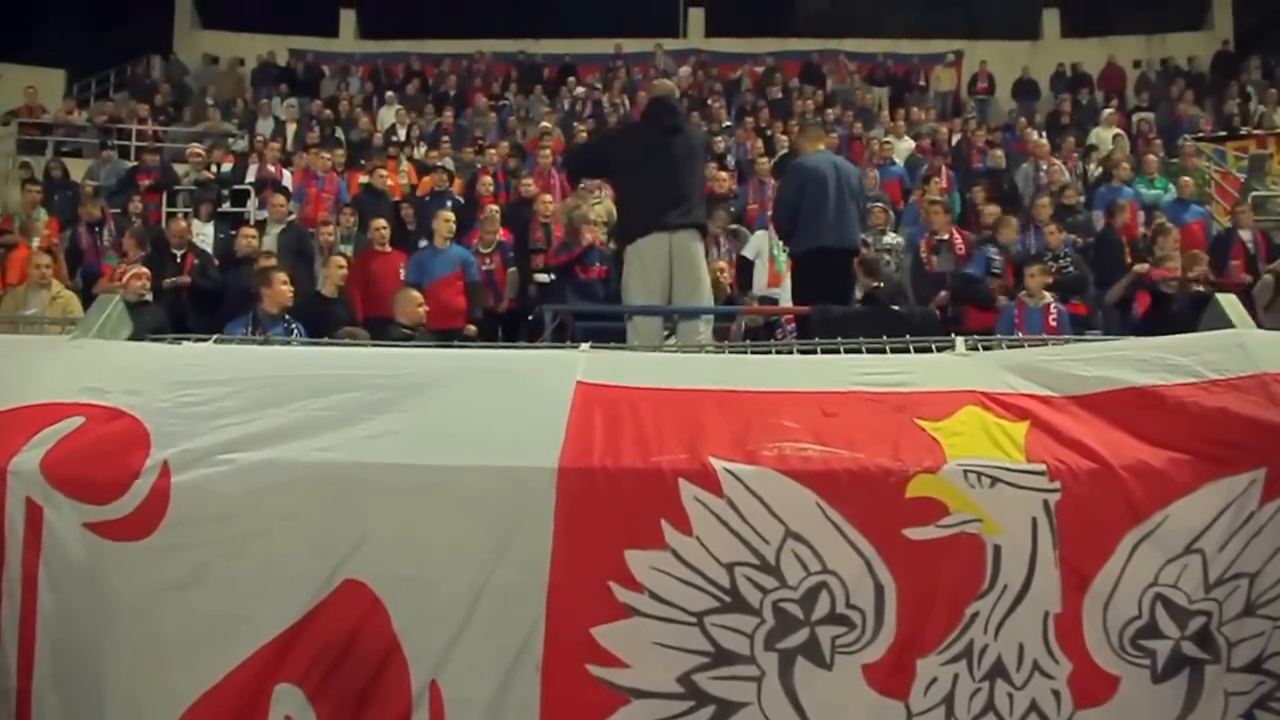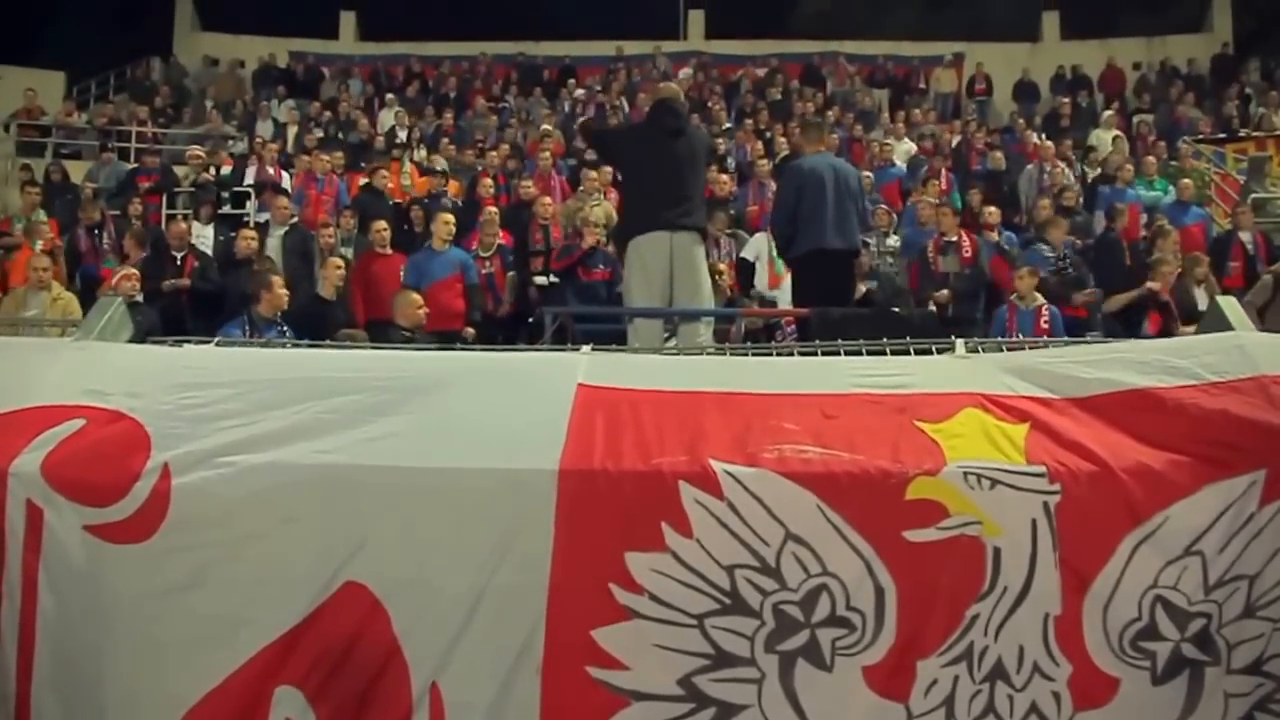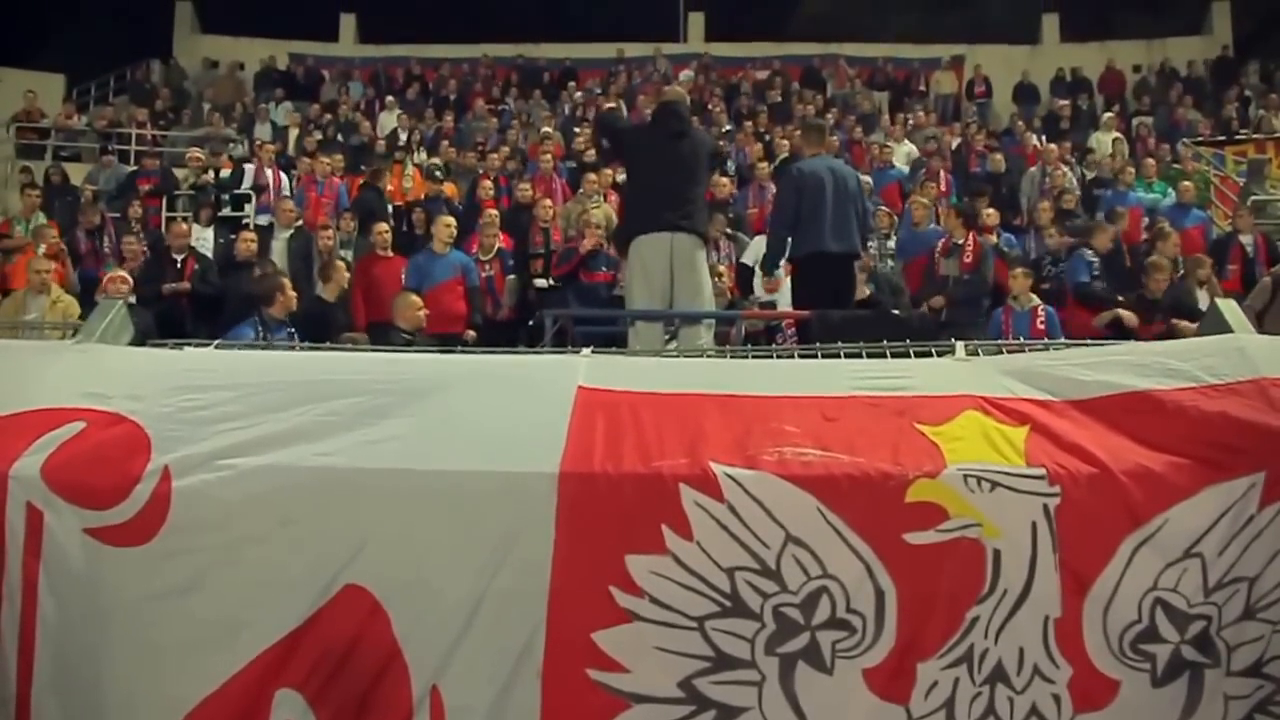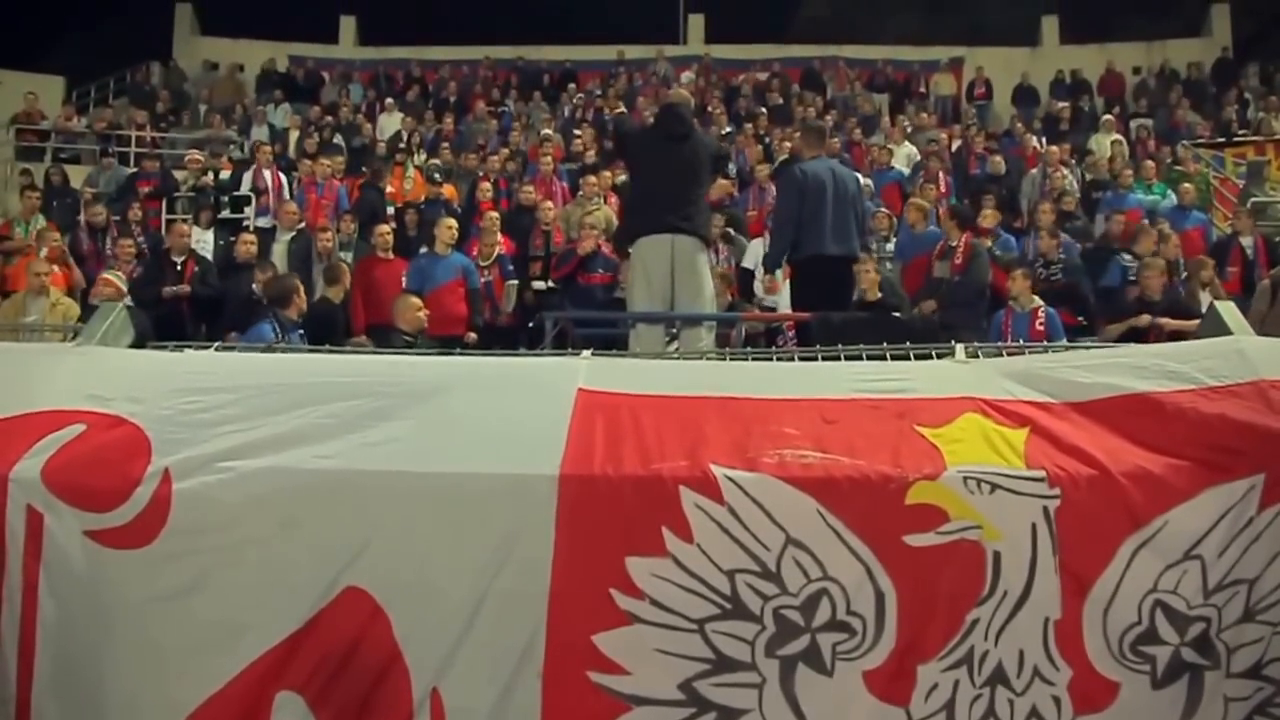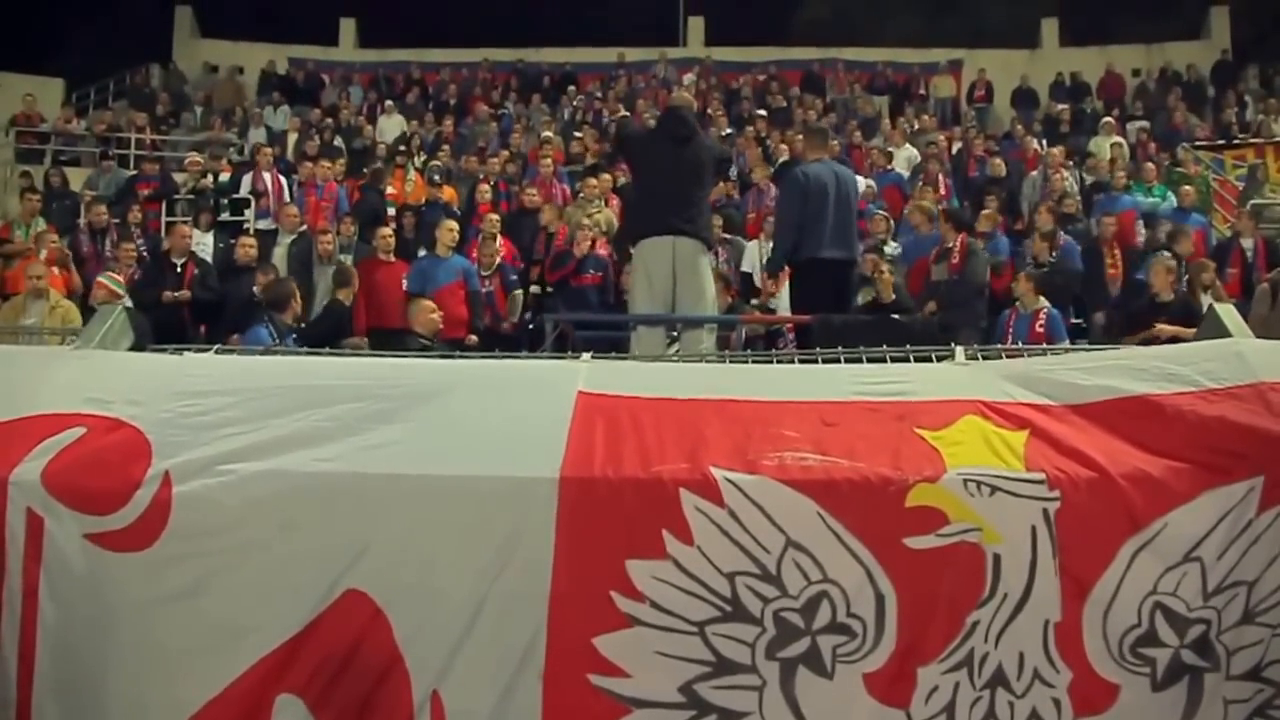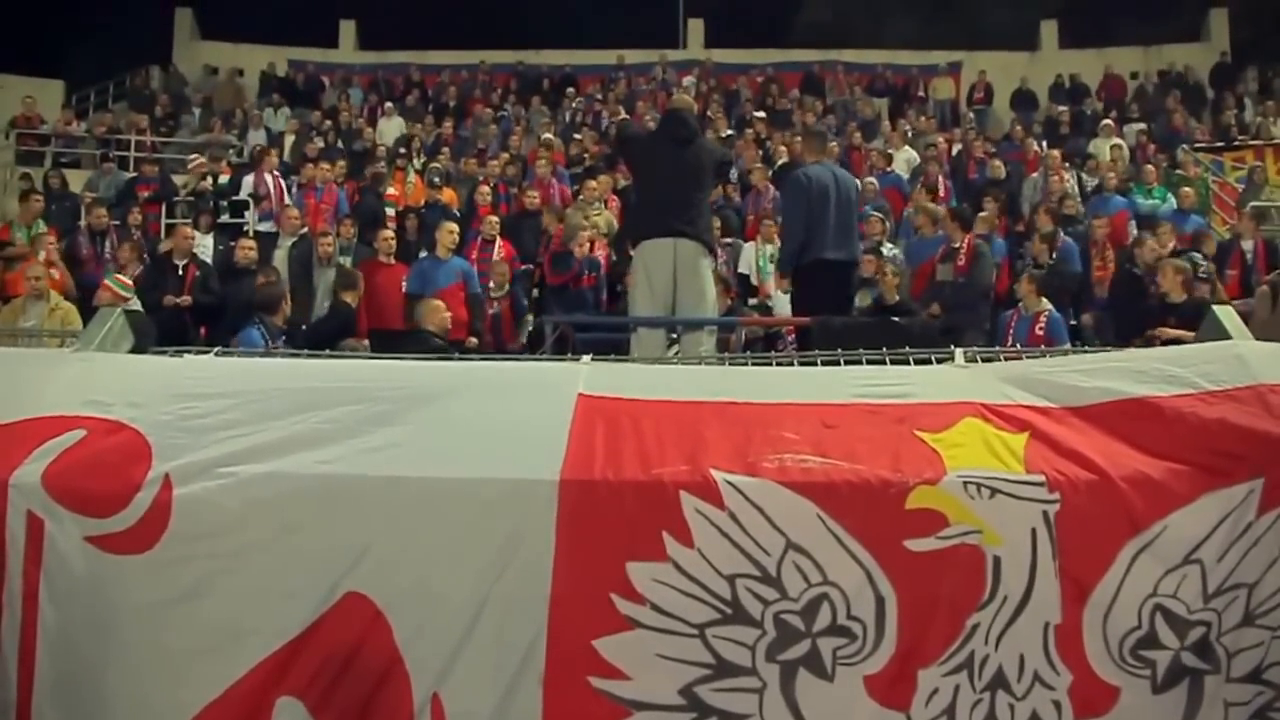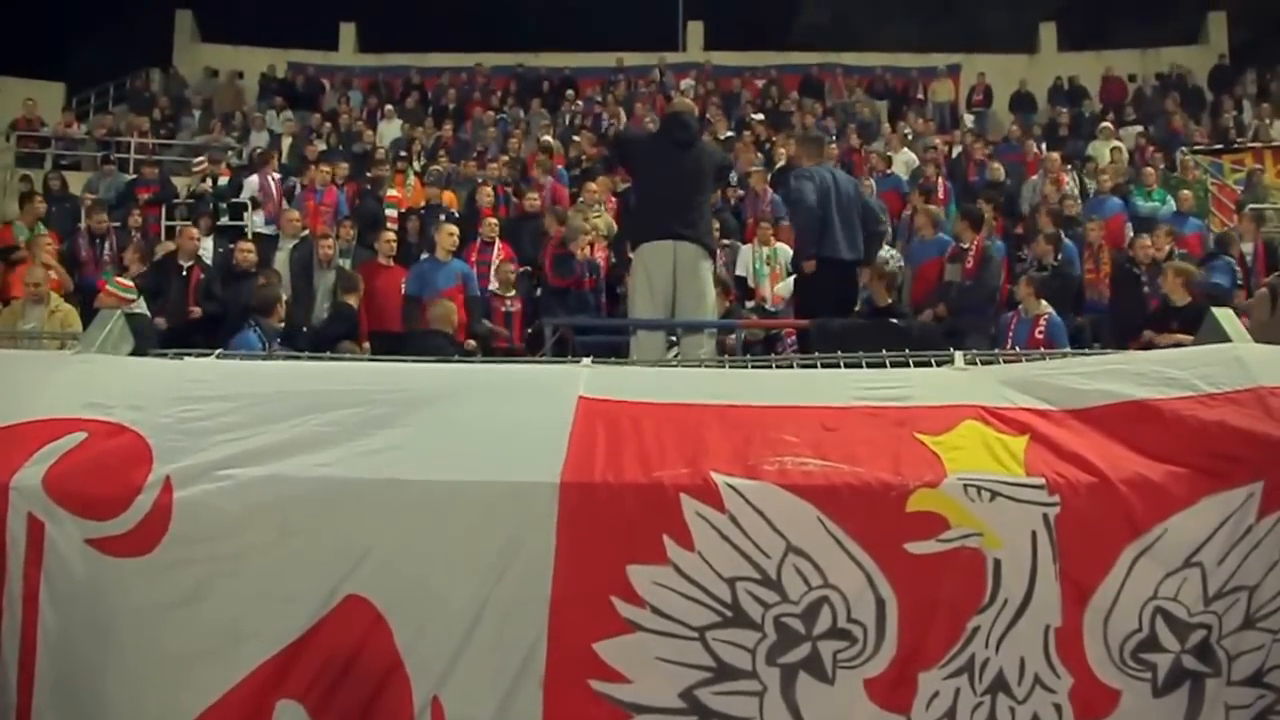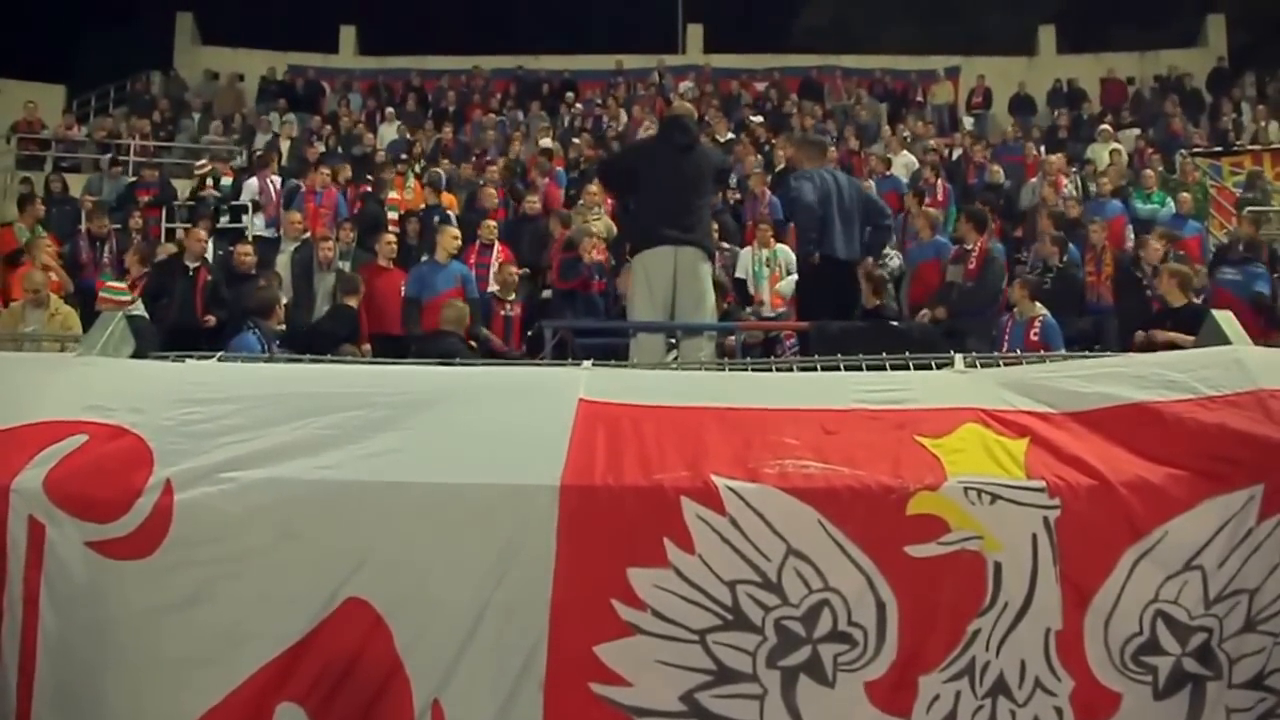
dt=0.3s
person 1, frame 1
left shoulder: (625, 138)
right shoulder: (697, 137)
left elbow: (576, 160)
left hip: (643, 232)
right hip: (687, 231)
left knee: (643, 313)
right knee: (695, 312)
person 1, frame 2
left shoulder: (631, 136)
right shoulder: (699, 139)
left elbow: (597, 136)
left wrist: (585, 125)
left hip: (644, 233)
right hip: (688, 232)
right knee: (696, 313)
person 1, frame 3
left shoulder: (635, 137)
right shoulder: (704, 142)
left elbow: (609, 124)
right elbow: (713, 166)
left wrist: (608, 110)
left hip: (646, 234)
right hip: (689, 234)
left knee: (645, 314)
right knee: (696, 314)
person 1, frame 4
left shoulder: (638, 139)
right shoulder: (707, 145)
left elbow: (620, 130)
right elbow: (722, 164)
left wrist: (620, 115)
left hip: (648, 236)
right hip: (691, 236)
left knee: (646, 314)
right knee: (697, 314)
person 1, frame 5
left shoulder: (641, 141)
right shoulder: (710, 148)
left elbow: (623, 133)
right elbow: (725, 165)
left wrist: (623, 119)
left hip: (651, 237)
right hip: (693, 238)
left knee: (648, 315)
right knee: (698, 315)
person 1, frame 6
left shoulder: (643, 143)
right shoulder: (710, 150)
left elbow: (623, 135)
right elbow: (726, 165)
left wrist: (623, 122)
left hip: (651, 239)
right hip: (695, 239)
left knee: (648, 317)
right knee: (698, 318)
person 1, frame 7
left shoulder: (643, 146)
right shoulder: (712, 154)
left elbow: (620, 142)
right elbow: (725, 171)
left wrist: (620, 132)
left hip: (652, 242)
right hip: (695, 242)
left knee: (648, 319)
right knee: (698, 320)
person 1, frame 8
left shoulder: (644, 151)
right shoulder: (712, 158)
left elbow: (607, 174)
right elbow: (721, 181)
left hip: (651, 244)
right hip: (695, 246)
left knee: (647, 324)
right knee: (697, 325)
person 2, frame 1
left shoulder: (800, 167)
right shoulder: (851, 169)
left elbow: (782, 214)
right elbow: (860, 211)
left wrist: (793, 240)
left hip: (811, 252)
right hip: (846, 251)
left knee: (810, 321)
person 2, frame 2
left shoulder: (797, 170)
right shoulder: (850, 171)
left elbow: (781, 219)
right elbow: (863, 217)
left wrist: (786, 251)
left hip: (811, 255)
right hip: (846, 255)
left knee: (810, 323)
person 2, frame 3
left shoulder: (797, 172)
right shoulder: (850, 173)
left elbow: (781, 223)
right elbow: (865, 220)
left wrist: (769, 265)
left hip: (810, 259)
right hip: (845, 258)
left knee: (810, 327)
person 2, frame 4
left shoulder: (797, 174)
right shoulder: (850, 175)
left elbow: (784, 222)
right elbow: (862, 221)
left wrist: (771, 264)
left hip: (810, 261)
right hip: (844, 260)
left knee: (809, 329)
person 2, frame 5
left shoulder: (800, 176)
right shoulder: (849, 176)
left elbow: (786, 225)
left wrist: (774, 268)
left hip: (810, 263)
right hip: (845, 262)
left knee: (809, 331)
person 2, frame 6
left shoulder: (801, 177)
right shoulder: (849, 179)
left elbow: (792, 227)
left wrist: (784, 270)
left hip: (813, 265)
right hip: (846, 264)
left knee: (810, 333)
person 2, frame 7
left shoulder: (802, 176)
right shoulder: (848, 180)
left elbow: (807, 209)
right elbow: (876, 223)
left wrist: (807, 254)
right wrist: (863, 258)
left hip: (820, 264)
right hip: (848, 266)
left knee: (811, 333)
person 2, frame 8
left shoulder: (803, 179)
right shoulder: (849, 182)
left elbow: (805, 205)
right elbow: (883, 215)
left wrist: (809, 248)
right wrist: (869, 253)
left hip: (820, 268)
right hip: (850, 268)
